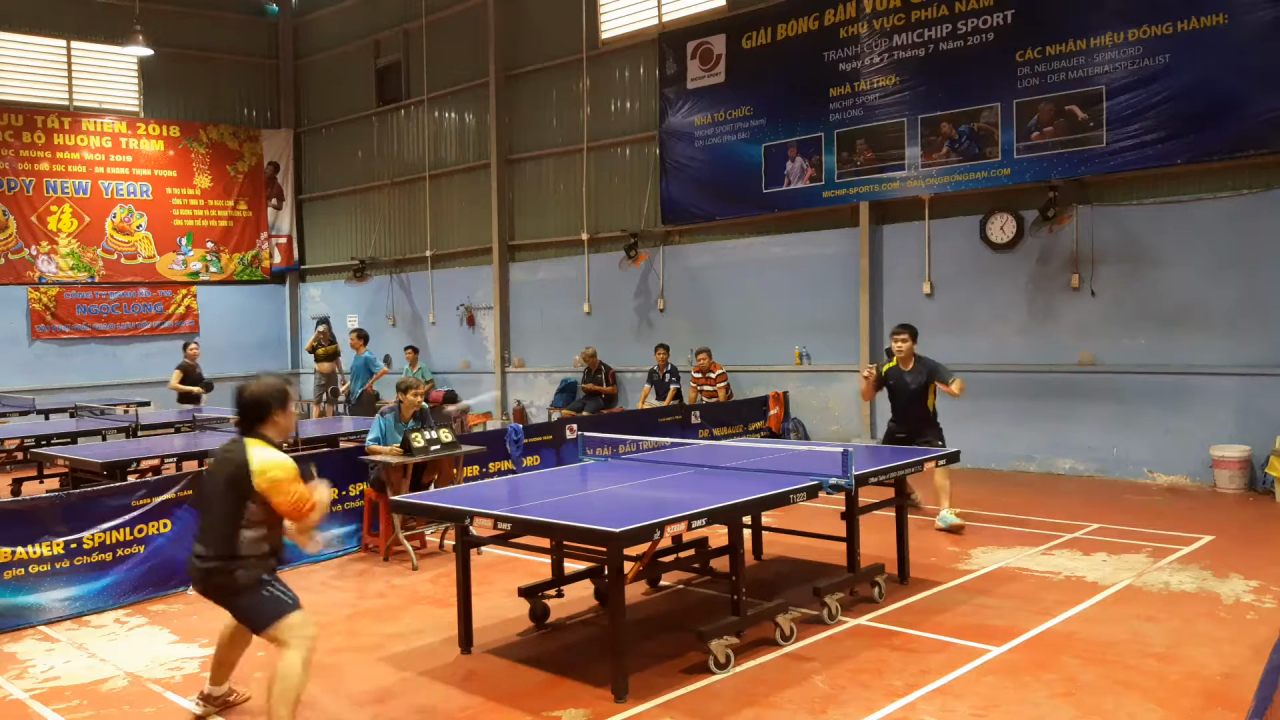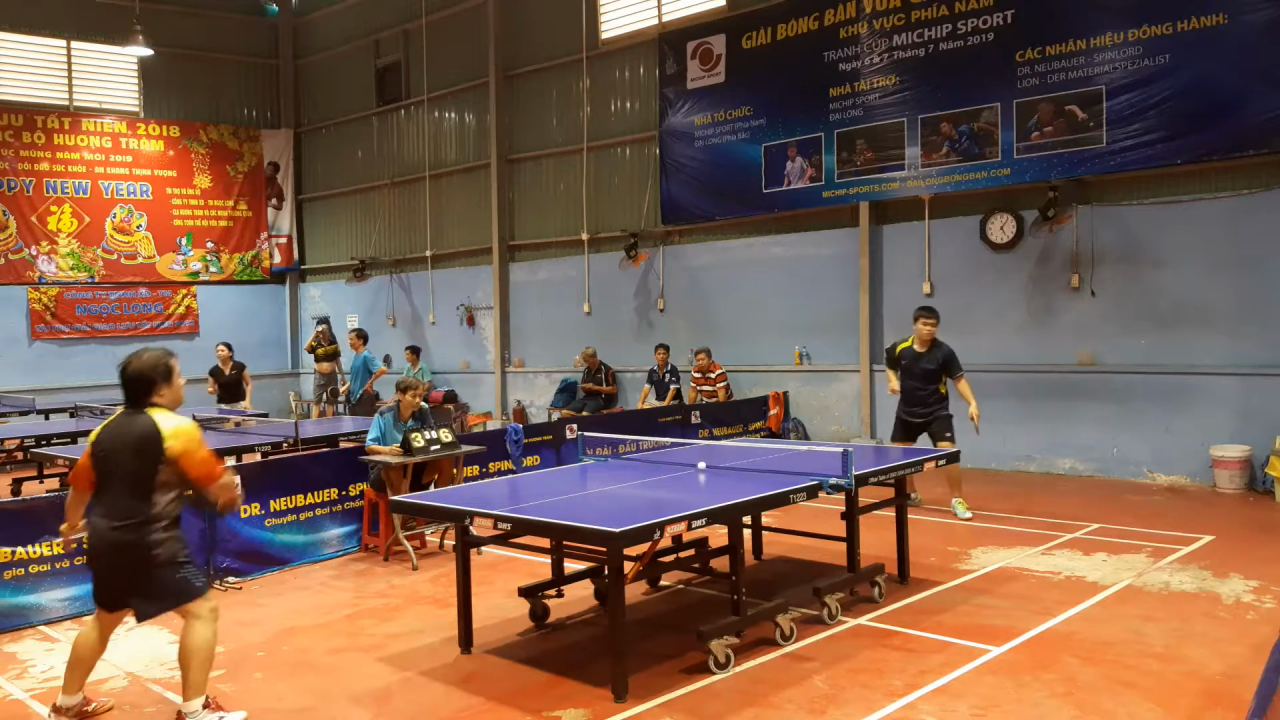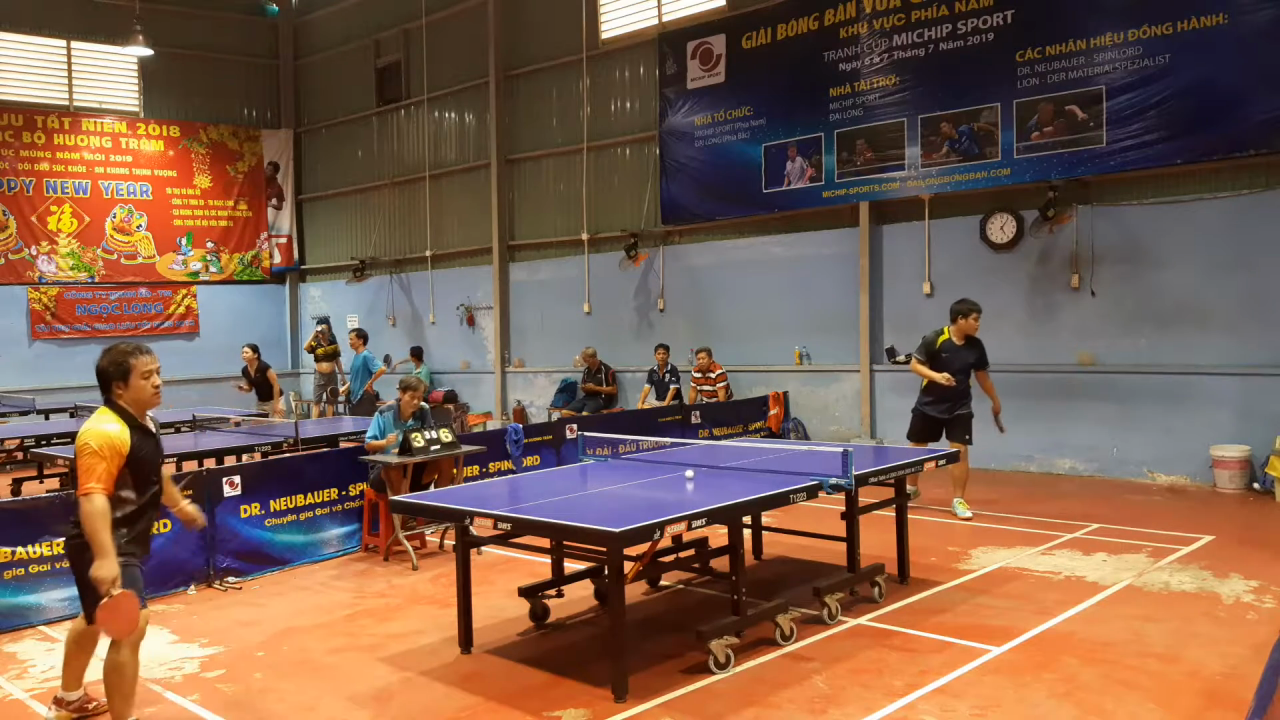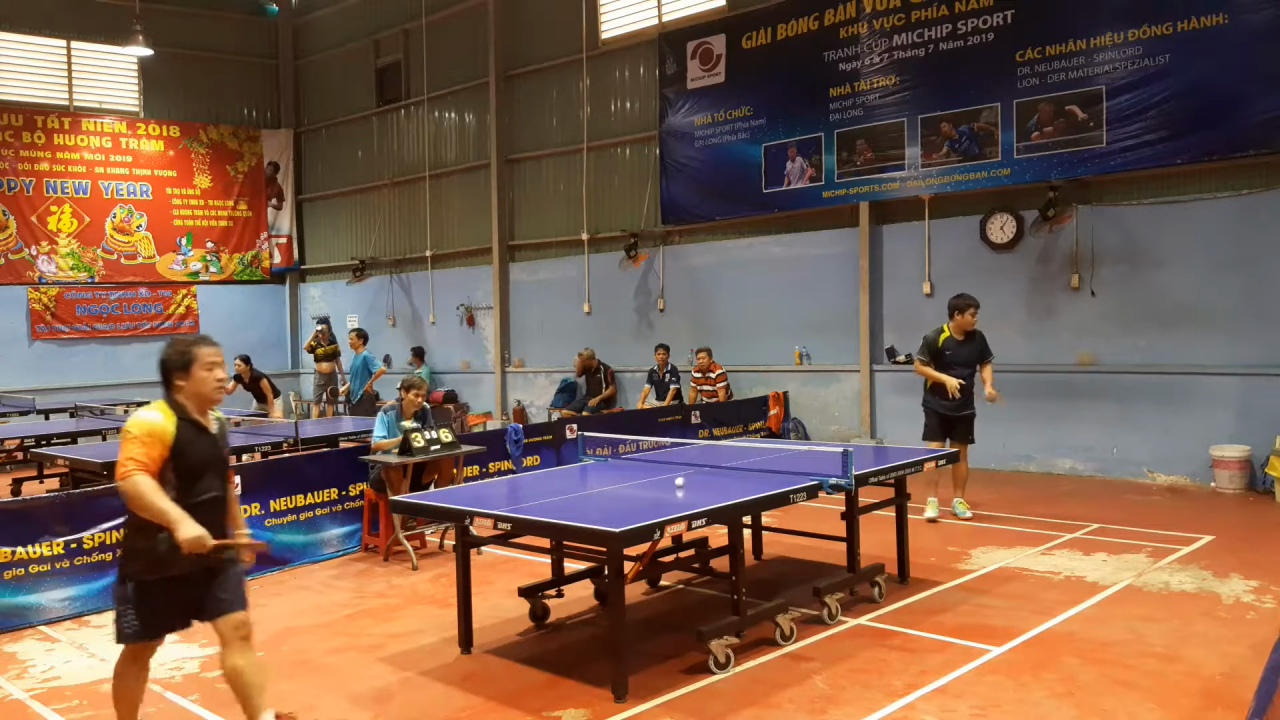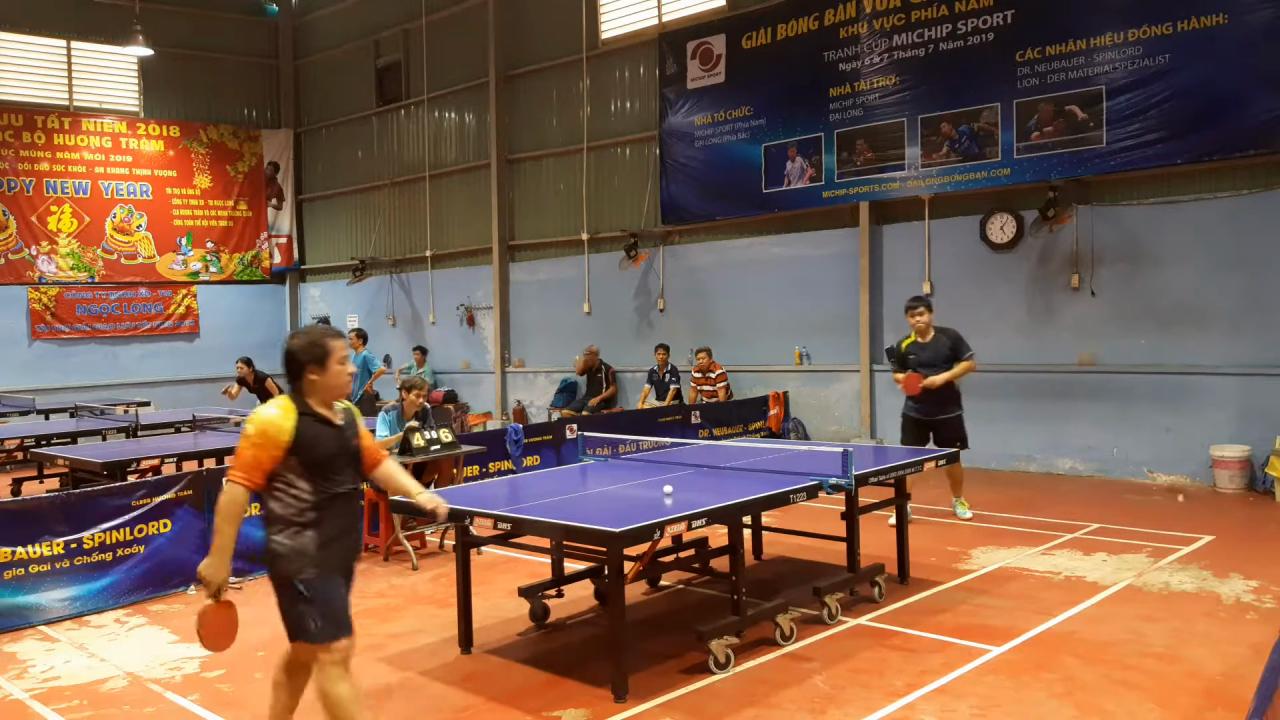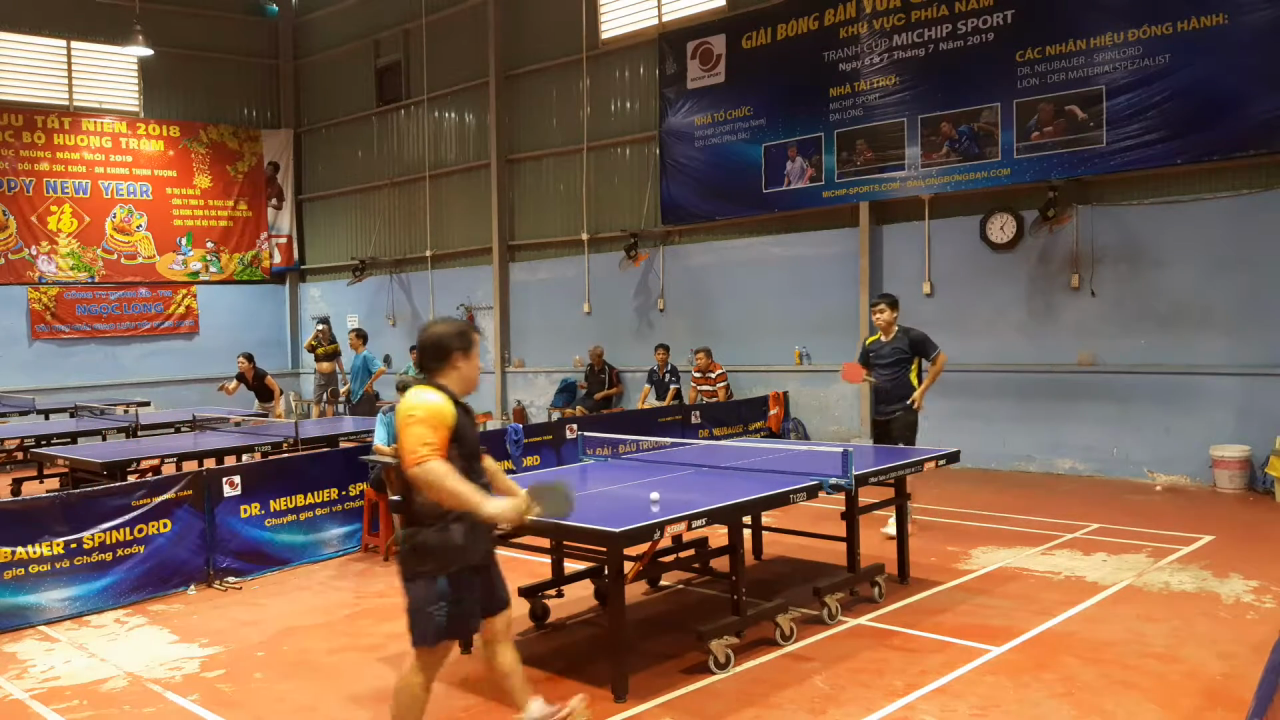
dt=0.5s
person 1, frame 1
left shoulder: (228, 454)
right shoulder: (274, 463)
right elbow: (307, 515)
left wrist: (289, 529)
right wrist: (321, 496)
left hip: (207, 563)
right hip: (239, 570)
left knee: (249, 618)
right knee: (299, 639)
person 1, frame 2
left shoulder: (106, 431)
right shoulder: (176, 429)
left elbow: (81, 483)
right elbow: (218, 485)
left wrist: (71, 523)
right wrist: (232, 494)
left hip: (106, 541)
right hip: (149, 546)
left knee: (105, 619)
right knee: (202, 612)
person 1, frame 3
left shoulder: (139, 421)
right shoulder: (106, 430)
left elbow: (151, 474)
right elbow: (92, 497)
left wrist: (179, 504)
right wrist: (106, 557)
left hip: (123, 544)
right hip: (106, 549)
left knee: (92, 621)
right knee: (132, 627)
person 1, frame 4
left shoulder: (216, 423)
right shoulder: (151, 423)
right elbow: (131, 481)
left wrist: (238, 532)
right wrist: (180, 523)
left hip: (211, 552)
right hip: (159, 559)
left knee: (238, 631)
right knee: (141, 648)
person 1, frame 5
left shoulder: (347, 414)
right shoulder: (274, 420)
left elbow: (377, 462)
right elbow: (238, 486)
left wrist: (420, 494)
right wrist: (219, 557)
left hip: (337, 555)
right hip: (302, 558)
left knee: (306, 650)
right knee: (335, 651)
person 1, frame 6
left shoulder: (451, 406)
right shoulder: (425, 405)
left elbow: (477, 462)
right elbow: (423, 469)
left wrist: (519, 495)
right wrist: (485, 505)
left hip: (470, 549)
right hip: (440, 553)
left knee: (500, 628)
right knee: (431, 654)
person 2, frame 1
left shoulder: (928, 367)
right shoulder: (885, 369)
left elbow: (956, 384)
right elbow: (867, 398)
left wrist: (954, 388)
right wrist: (867, 381)
left hip: (926, 427)
right hip: (898, 427)
left knee: (938, 464)
left ankle: (946, 514)
right ankle: (910, 495)
person 2, frame 2
left shoulder: (944, 352)
right shoulder: (899, 348)
left elbow: (959, 379)
right elbow: (890, 368)
left wrist: (972, 404)
right wrist: (893, 381)
left hip: (937, 411)
right hip: (907, 411)
left ankle: (957, 501)
right ankle: (911, 495)
person 2, frame 3
left shoulder: (976, 345)
right shoulder: (934, 340)
left elbow: (982, 375)
right elbow: (914, 364)
left wrist: (995, 401)
right wrist: (936, 376)
left hip: (959, 408)
right hip: (929, 406)
left knee: (960, 452)
right knee: (916, 449)
left ankle: (958, 500)
right ankle: (911, 488)
person 2, frame 4
left shoulder: (978, 338)
right shoulder: (935, 338)
left elbow: (985, 364)
right elbow: (919, 366)
left wrist: (988, 386)
right wrist: (946, 378)
left hip: (964, 407)
right hip: (937, 405)
left knee: (960, 452)
right knee: (935, 451)
left ankle: (958, 501)
right ankle: (932, 501)
person 2, frame 5
left shoulder: (949, 337)
right shoulder: (903, 346)
left elbow: (969, 364)
right elbow: (897, 374)
left wrist: (942, 378)
right wrist: (905, 380)
left hip: (947, 410)
right hip: (915, 411)
left ankle: (958, 500)
person 2, frame 6
left shoulder: (912, 337)
right shoulder: (870, 343)
left elbow: (939, 360)
right elbow: (863, 371)
left wrist: (922, 390)
left hip: (904, 409)
right hip: (879, 411)
